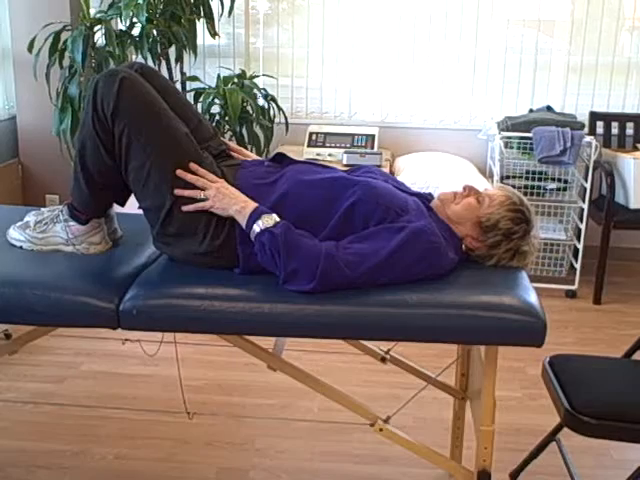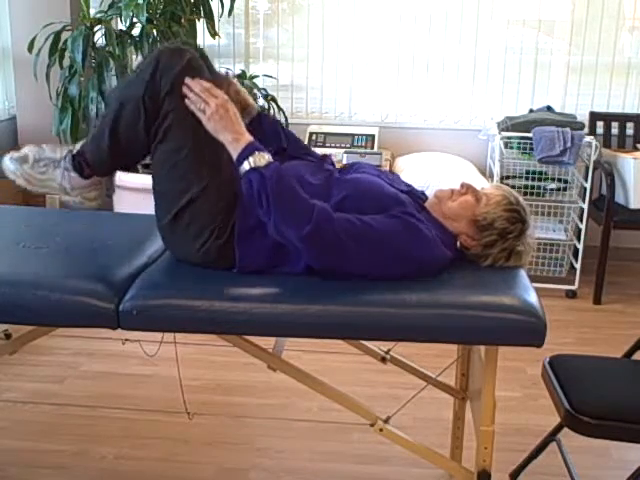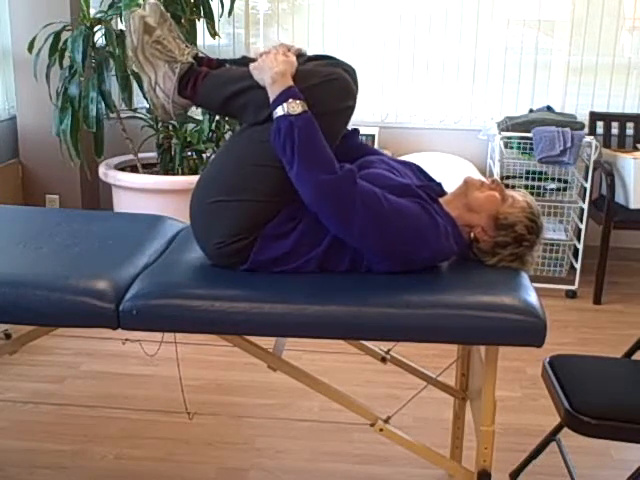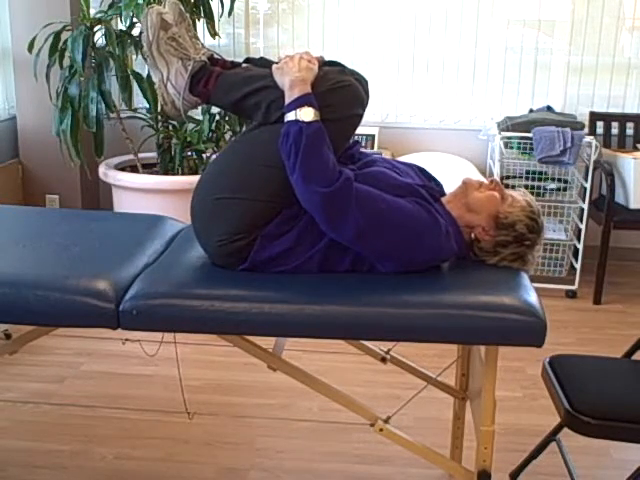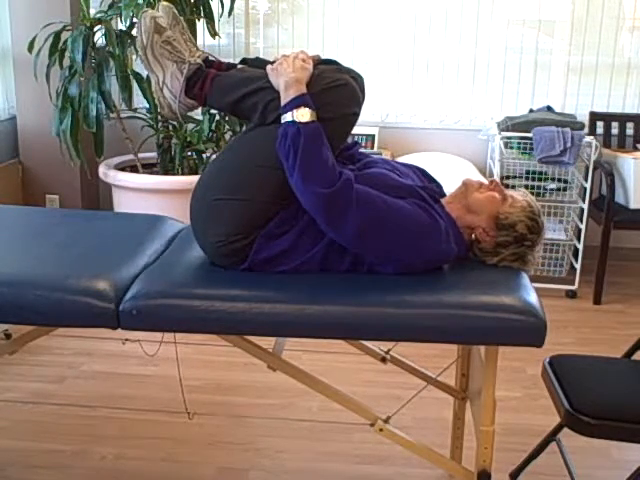
dt=1s
person 1, frame 1
left shoulder: (425, 244)
right shoulder: (420, 205)
left elbow: (315, 269)
left wrist: (244, 207)
right wrist: (259, 163)
left hip: (216, 228)
right hip: (235, 180)
left knee: (115, 91)
right knee: (134, 76)
left ankle: (85, 223)
right ankle: (93, 211)
person 1, frame 2
left shoulder: (414, 244)
right shoulder: (416, 203)
left elbow: (305, 227)
right elbow: (322, 170)
left wrist: (236, 138)
right wrist: (251, 114)
left hip: (216, 230)
right hip: (244, 190)
left knee: (167, 72)
right knee: (179, 63)
left ankle: (82, 172)
right ankle: (92, 162)
person 1, frame 3
left shoulder: (419, 232)
right shoulder: (429, 195)
left elbow: (326, 183)
right elbow: (348, 153)
left wrist: (281, 88)
right wrist: (293, 78)
left hip: (232, 233)
left knee: (329, 87)
right knee: (330, 78)
left ankle: (188, 82)
right ankle: (199, 72)
person 1, frame 4
left shoulder: (420, 231)
right shoulder: (430, 199)
left elbow: (323, 191)
right elbow: (343, 160)
left wrist: (299, 93)
right wrist: (307, 85)
left hip: (234, 230)
left knee: (336, 91)
right knee: (337, 84)
left ankle: (200, 80)
right ankle: (207, 70)
person 1, frame 5
left shoulder: (422, 235)
right shoulder: (430, 198)
left elbow: (325, 192)
right elbow: (344, 160)
left wrist: (294, 93)
right wrist: (304, 84)
left hip: (234, 230)
right hip: (262, 209)
left knee: (332, 89)
right knee: (335, 81)
left ankle: (195, 83)
right ankle: (202, 71)
